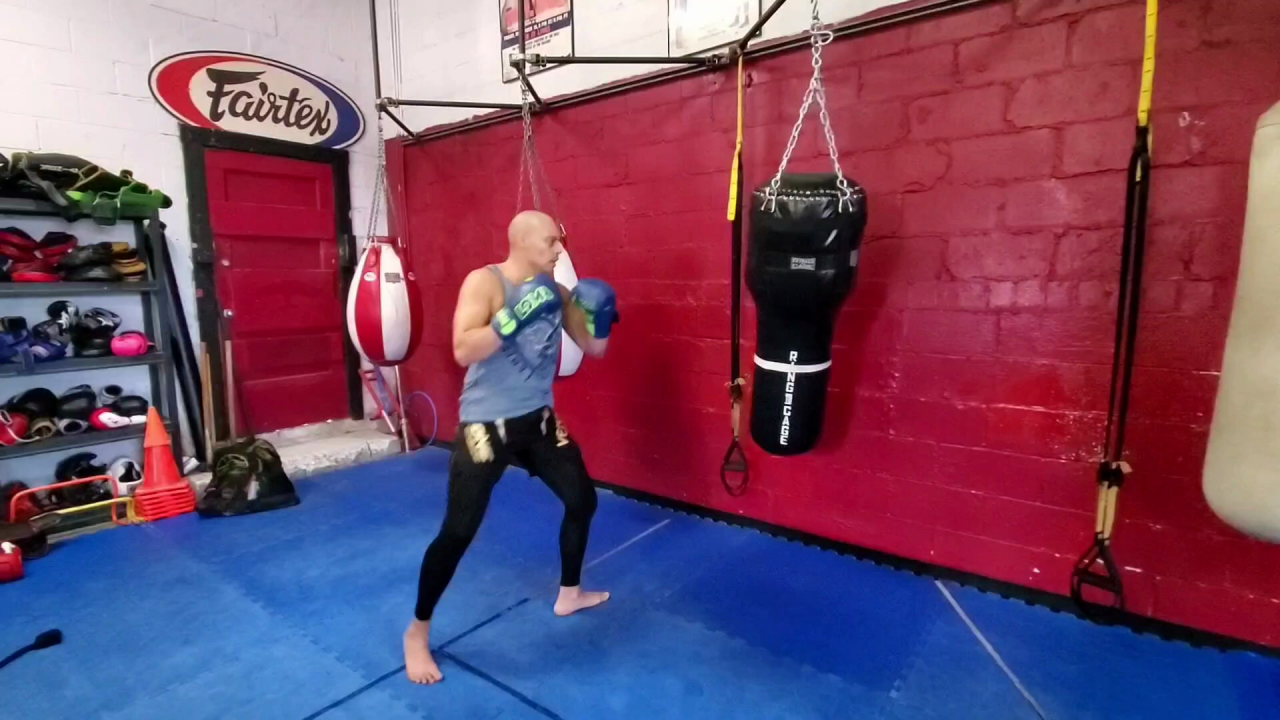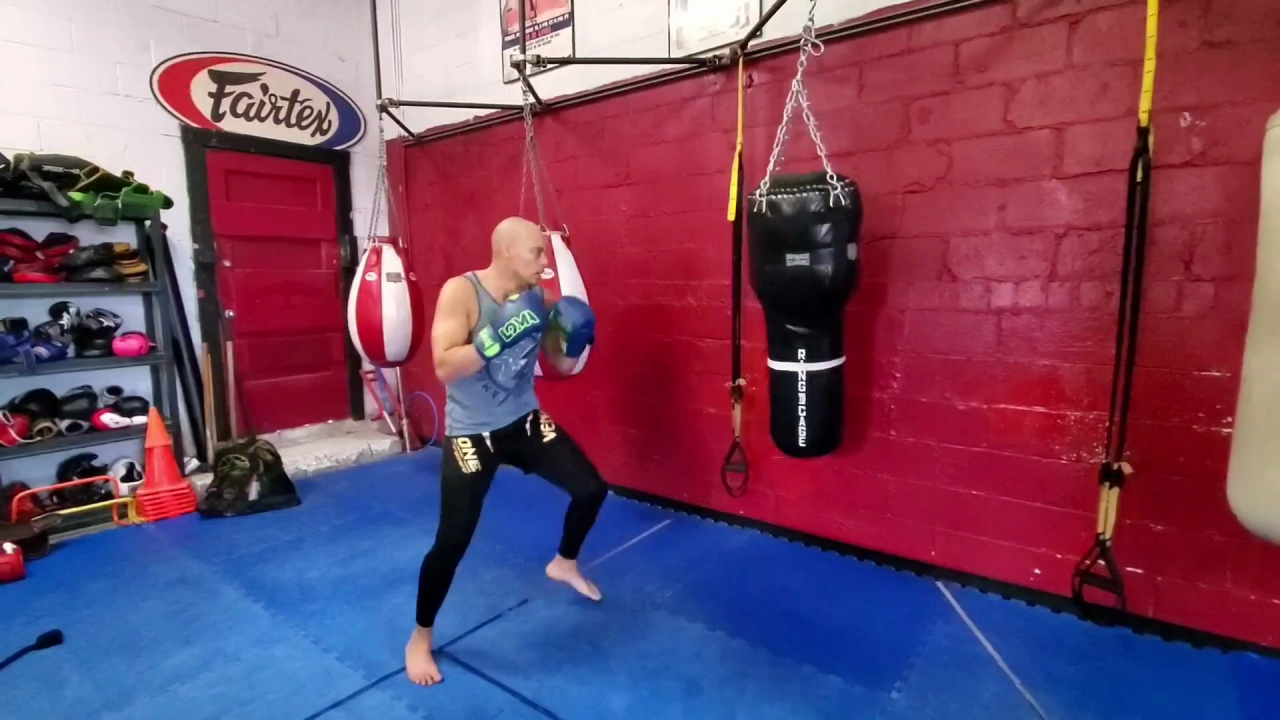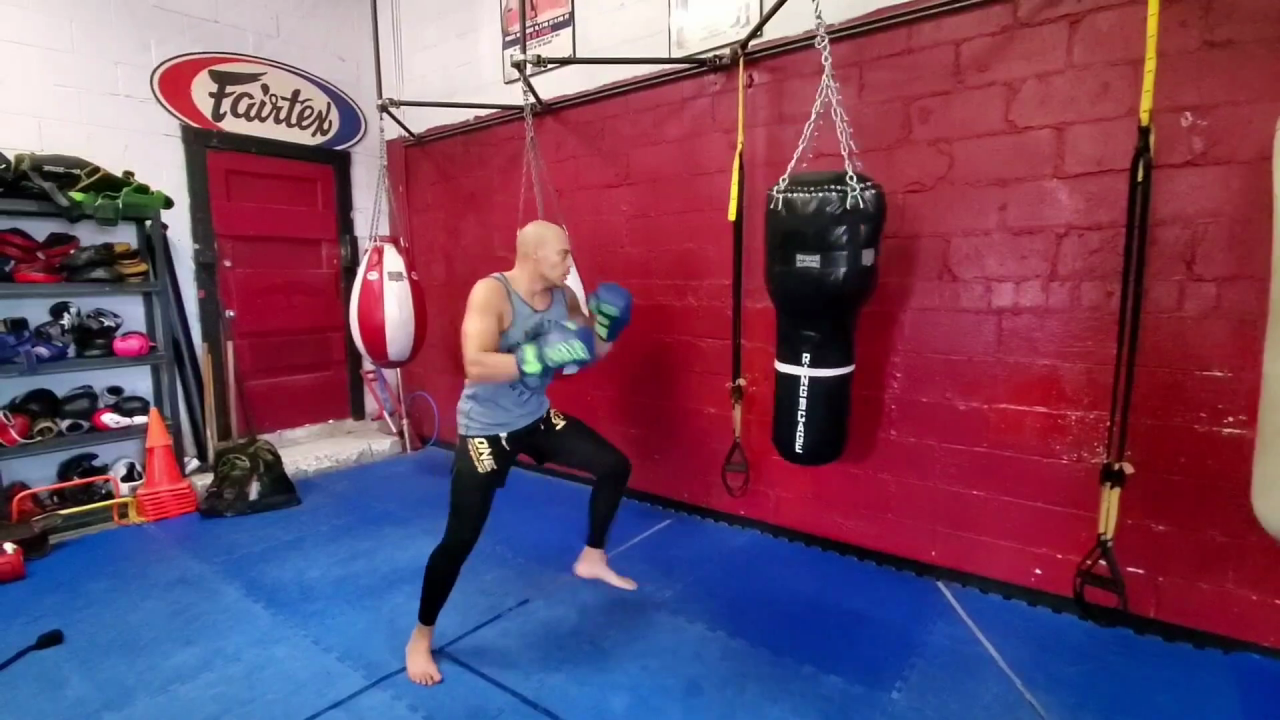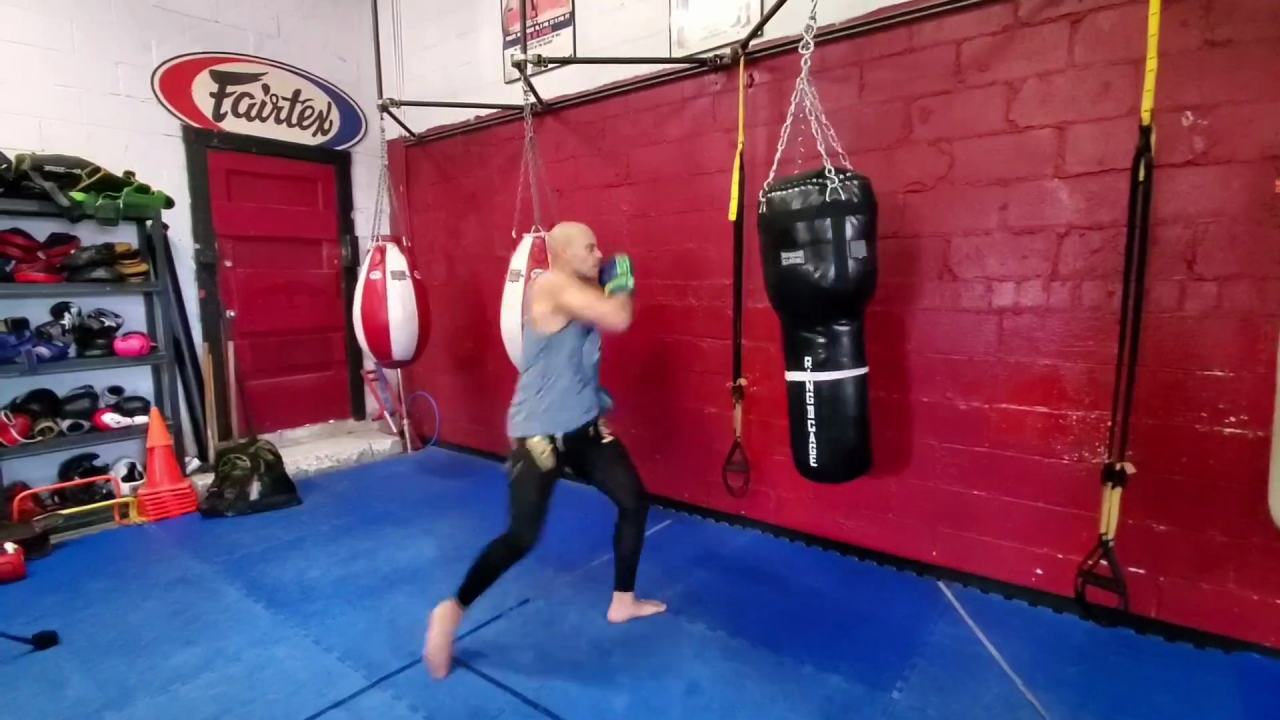
dt=0.2s
person 1, frame 1
left shoulder: (553, 290)
right shoulder: (482, 283)
left elbow: (594, 347)
right elbow: (464, 350)
left wrist: (600, 317)
right wrist: (515, 316)
left hip: (539, 419)
right hip: (485, 425)
left knee: (583, 499)
right knee: (458, 531)
left ankle: (569, 593)
right ankle: (418, 632)
person 1, frame 2
left shoulder: (538, 297)
right shoulder: (460, 292)
left elbow: (565, 360)
right elbow: (444, 368)
left wrist: (575, 336)
right wrist: (498, 337)
left hip: (525, 421)
right hip: (471, 433)
left knee: (591, 488)
right knee: (453, 541)
left ankle: (565, 562)
right ankle: (420, 638)
person 1, frame 3
left shoulder: (562, 296)
right shoulder: (490, 294)
left elbow: (590, 346)
right elbow: (478, 367)
left wrist: (606, 323)
right wrist: (541, 355)
left hip: (537, 419)
right hip: (485, 431)
left knee: (615, 467)
right knee: (460, 540)
left ankle: (593, 558)
right ankle: (420, 637)
person 1, frame 4
left shoulder: (576, 288)
right shoulder: (552, 285)
right elbow: (615, 318)
left wrist: (590, 388)
right wrist: (620, 283)
left hip: (585, 423)
right hip: (540, 432)
left knee: (635, 500)
right knee: (521, 539)
left ankle: (624, 600)
right ankle: (450, 613)
